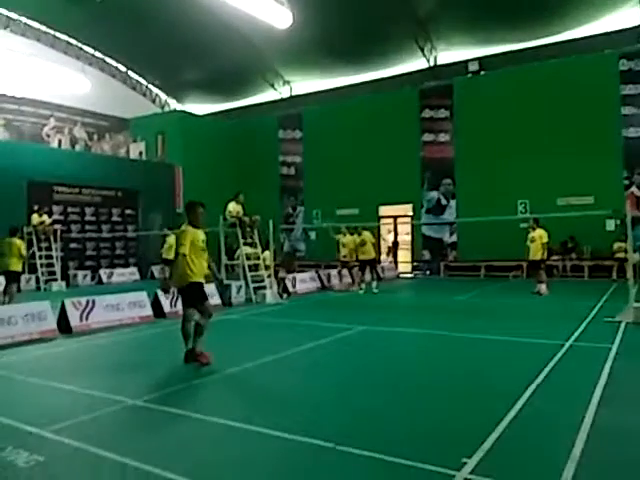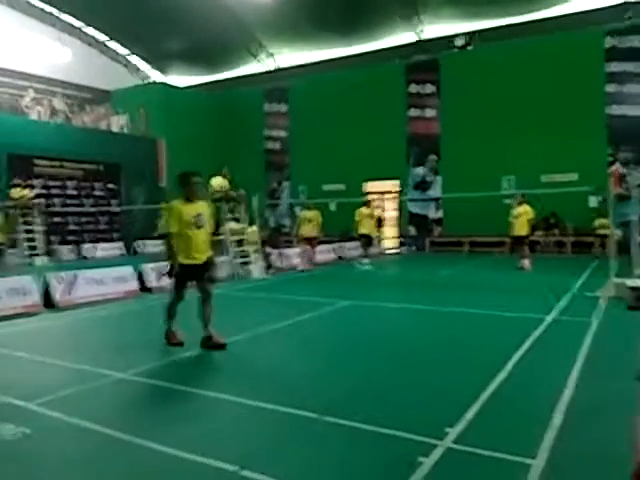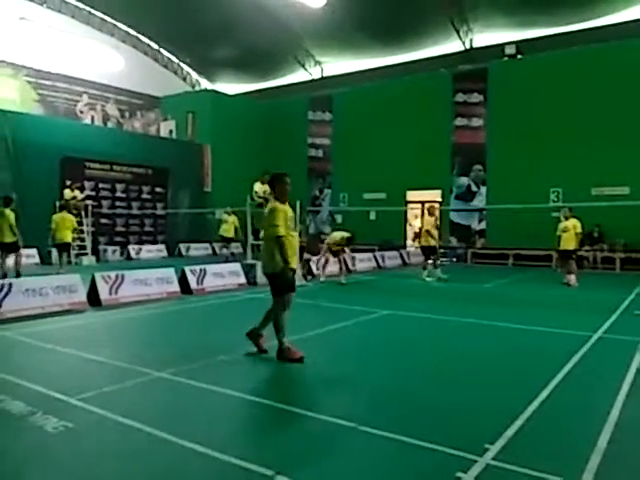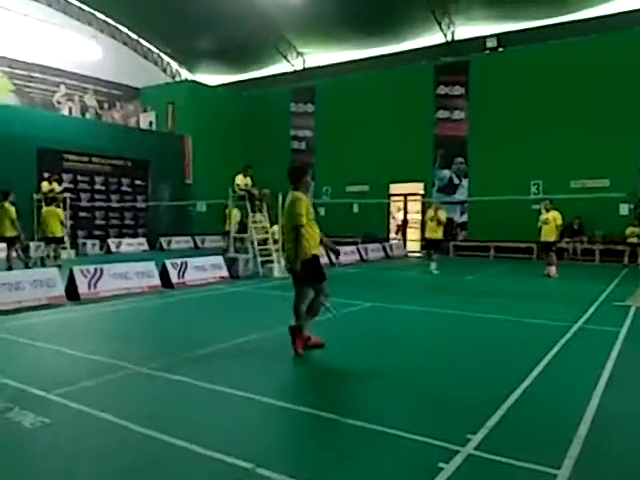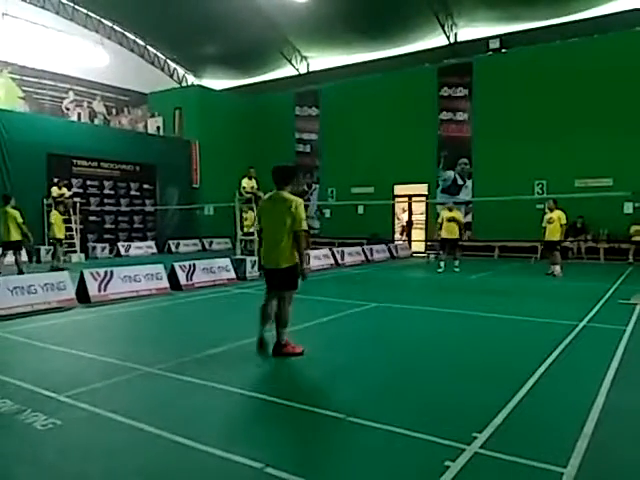
dt=1s
person 1, frame 1
left shoulder: (200, 232)
right shoulder: (186, 232)
left elbow: (204, 256)
right elbow: (179, 256)
right wrist: (172, 278)
left hip: (195, 279)
right hip: (189, 280)
left knee: (189, 315)
right knee: (207, 312)
left ankle: (190, 351)
right ankle: (196, 349)
person 1, frame 2
left shoulder: (205, 207)
right shoulder: (176, 207)
right elbow: (170, 236)
left wrist: (211, 257)
right wrist: (174, 261)
left hip: (202, 259)
right hip: (182, 261)
left knee: (207, 294)
right knee: (178, 296)
left ankle: (208, 336)
right ankle: (170, 330)
person 1, frame 3
left shoulder: (285, 207)
right shoulder: (276, 208)
right elbow: (278, 240)
right wrist: (286, 266)
left hip: (287, 264)
right hip: (279, 266)
left knee: (283, 303)
right knee: (282, 304)
left ankle: (257, 332)
right ankle: (283, 347)
person 1, frame 4
left shoulder: (295, 198)
right shoulder: (299, 199)
right elbow: (298, 231)
left wrist: (327, 244)
right wrist: (296, 259)
left hip: (303, 257)
right hip: (305, 256)
left knee: (302, 296)
right knee: (321, 293)
left ankle: (303, 336)
right ankle: (301, 329)
person 1, frame 5
left shoulder: (264, 202)
right shoulder: (295, 203)
left elbow: (261, 232)
right elbow: (299, 235)
right wrist: (302, 263)
left hip: (268, 259)
right hip: (286, 260)
left knee: (270, 298)
right knee: (285, 300)
left ankle: (261, 337)
right ankle: (281, 344)
